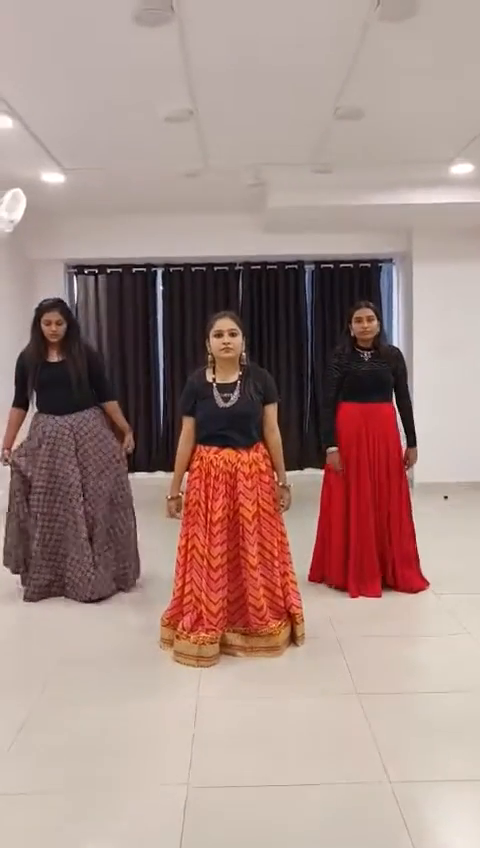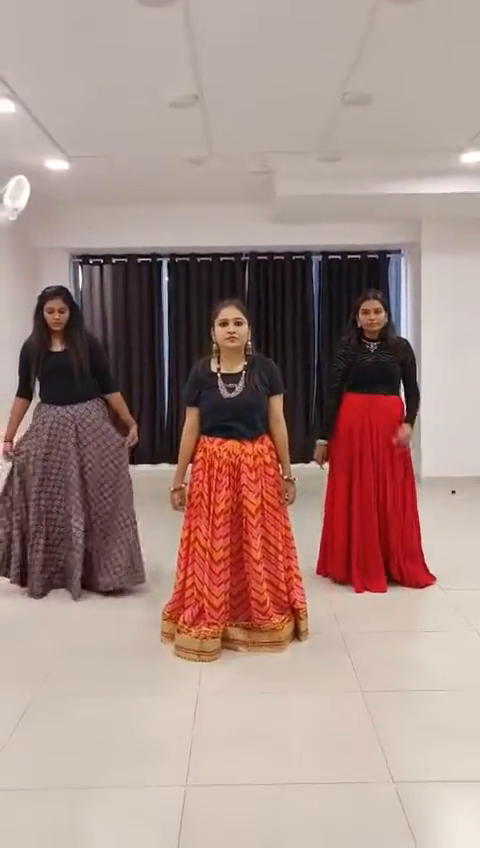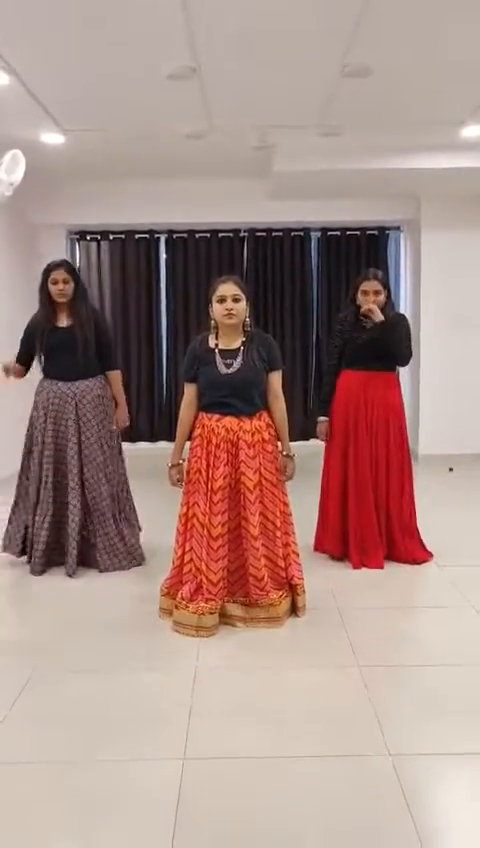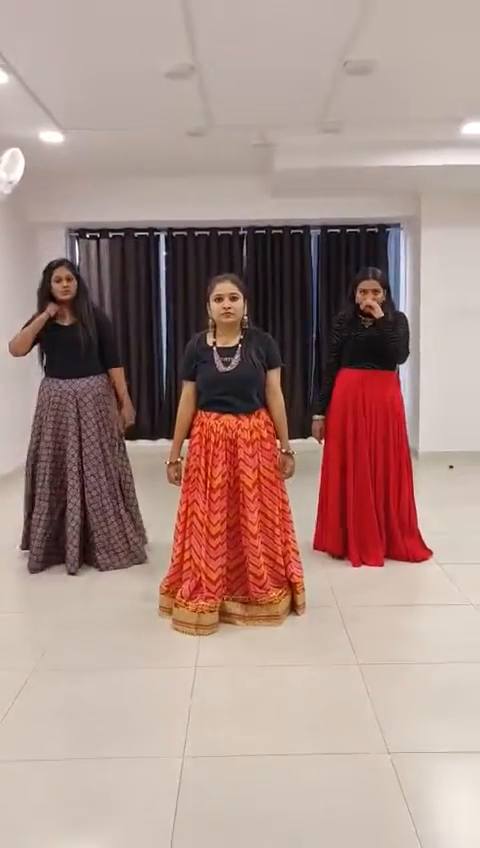
dt=0.4s
person 1, frame 1
left shoulder: (260, 379)
right shoulder: (196, 383)
left elbow: (271, 431)
right elbow: (186, 437)
left wrist: (282, 481)
right wrist: (174, 488)
left hip: (253, 474)
right hip: (208, 476)
left knee: (255, 551)
right knee: (209, 553)
left ankle: (257, 622)
right ankle: (206, 626)
person 1, frame 2
left shoulder: (265, 369)
right shoulder: (200, 373)
left elbow: (277, 423)
right elbow: (190, 428)
left wrist: (287, 473)
right wrist: (178, 480)
left hip: (258, 466)
right hip: (212, 467)
left knee: (259, 544)
right knee: (211, 546)
left ankle: (261, 617)
right ankle: (208, 620)
person 1, frame 3
left shoulder: (264, 345)
right shoulder: (199, 349)
left elbow: (276, 399)
right elbow: (189, 404)
left wrist: (286, 448)
right wrist: (176, 456)
left hip: (256, 442)
right hip: (211, 444)
left knee: (257, 520)
right knee: (210, 522)
left ankle: (259, 592)
right ankle: (206, 596)
person 1, frame 4
left shoulder: (262, 343)
right shoulder: (197, 347)
left elbow: (275, 396)
right elbow: (187, 402)
left wrist: (286, 447)
right wrist: (174, 454)
left hip: (255, 440)
right hip: (210, 442)
left knee: (257, 519)
right knee: (209, 521)
left ankle: (259, 591)
right ankle: (206, 593)
person 2, frame 1
left shoulder: (84, 353)
right shoulder: (28, 358)
left elbow: (105, 395)
left wrist: (126, 430)
left hip: (87, 433)
right hip: (47, 437)
left knee: (94, 505)
right knee: (49, 509)
left ankle: (94, 576)
right ankle: (49, 577)
person 2, frame 2
left shoulder: (87, 343)
right shoulder: (32, 347)
left elbow: (108, 386)
left wrist: (130, 423)
left hip: (89, 424)
right hip: (50, 427)
left knee: (96, 497)
right knee: (49, 499)
left ankle: (102, 570)
right ankle: (49, 570)
person 2, frame 3
left shoulder: (92, 319)
right shoulder: (39, 322)
left elbow: (110, 365)
left wrist: (121, 405)
left hip: (92, 401)
right hip: (53, 402)
left knee: (96, 474)
right knee: (52, 475)
left ankle: (102, 545)
right ankle: (50, 546)
person 2, frame 4
left shoulder: (94, 317)
right shoulder: (41, 321)
left elbow: (113, 362)
right elbow: (16, 349)
left wrist: (126, 403)
right wrist: (44, 316)
left hip: (93, 399)
right hip: (55, 401)
left knee: (98, 471)
right knee: (55, 472)
left ankle: (105, 543)
right ankle: (54, 543)
person 3, frame 1
left shoulder: (393, 355)
right shoulder: (341, 356)
left elbow: (404, 400)
right elbow: (329, 402)
left wrist: (412, 443)
right wrist: (330, 446)
left hip: (384, 432)
right hip: (348, 432)
left knee: (388, 503)
right knee: (349, 504)
left ankle: (394, 570)
right ankle: (350, 571)
person 3, frame 2
left shoulder: (401, 347)
right shoulder: (347, 347)
left elbow: (413, 392)
right elbow: (333, 392)
left wrist: (408, 422)
right wrist: (323, 437)
left hip: (390, 427)
right hip: (352, 425)
left knee: (392, 498)
right knee: (353, 496)
left ankle: (399, 565)
right ankle: (355, 565)
person 3, frame 3
left shoulder: (397, 321)
right shoulder: (345, 323)
left elbow: (403, 359)
right elbow: (332, 368)
left wrist: (381, 322)
right wrist: (324, 413)
left hip: (385, 402)
right hip: (349, 401)
left knee: (388, 472)
right knee: (349, 473)
left ankle: (394, 541)
right ankle: (350, 541)
person 3, frame 4
left shoulder: (396, 320)
right shoulder: (343, 321)
left elbow: (400, 356)
right elbow: (331, 367)
left wrist: (380, 318)
right wrist: (319, 411)
left hip: (384, 400)
right hip: (348, 399)
left knee: (387, 472)
right knee: (349, 471)
left ankle: (394, 539)
right ankle: (350, 539)
